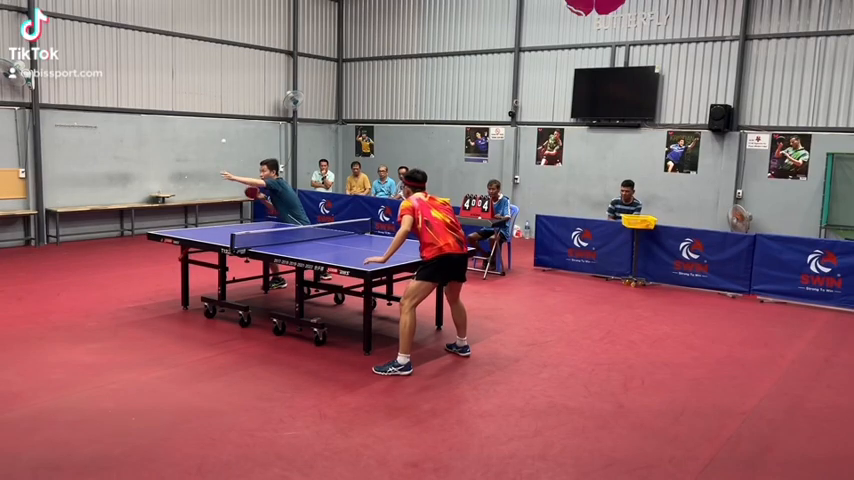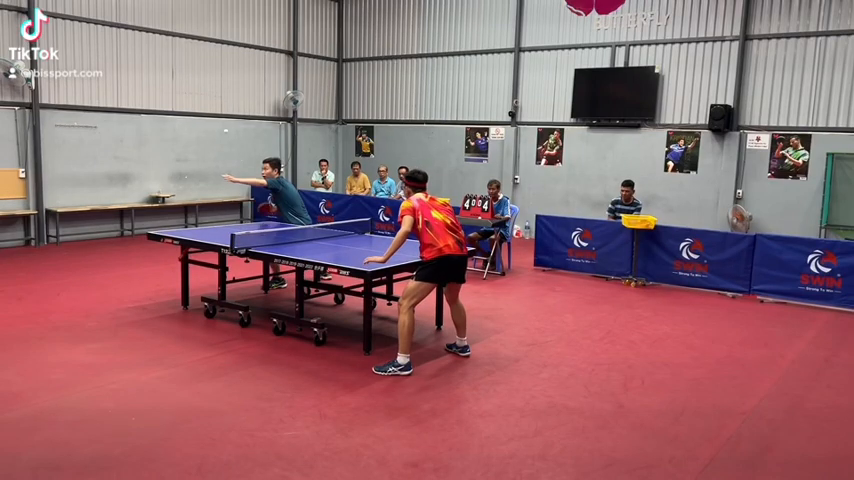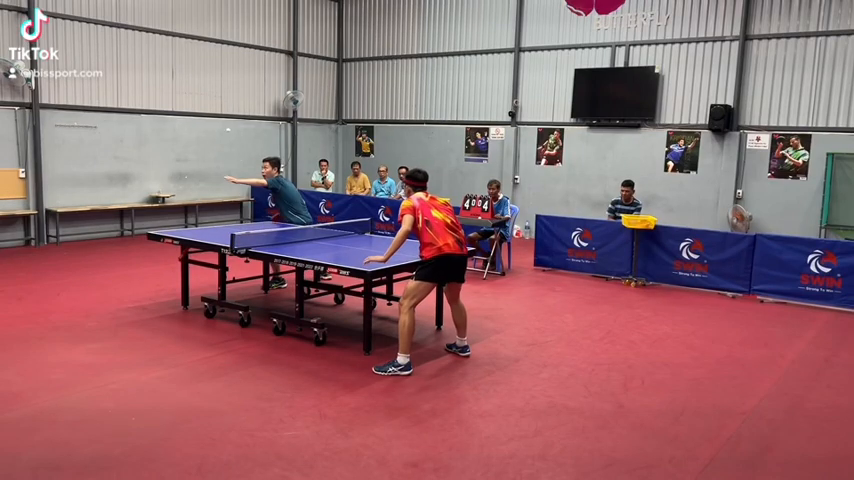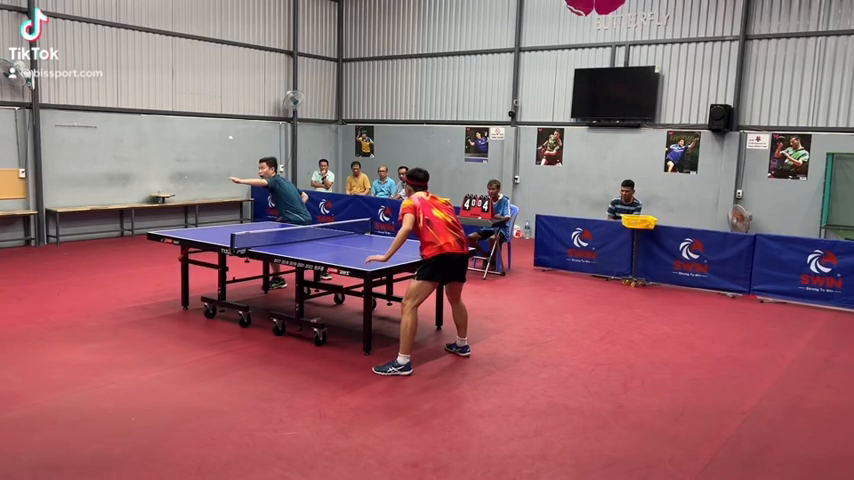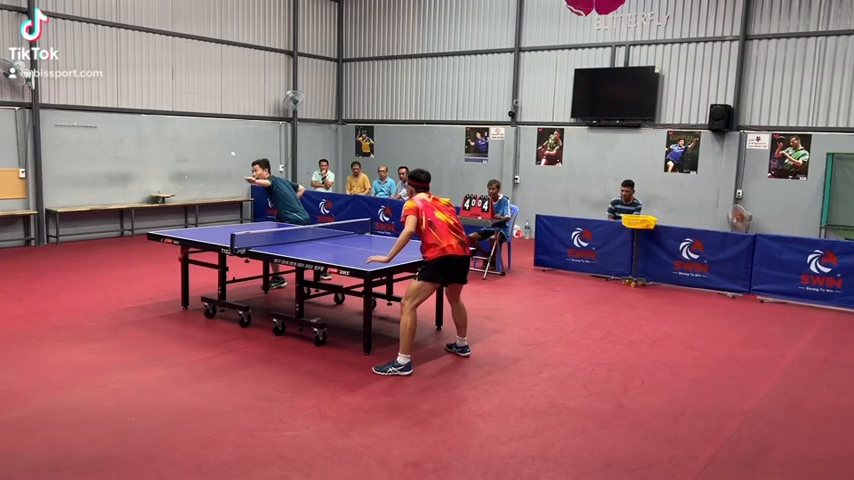
dt=0.1s
person 1, frame 1
left shoulder: (409, 203)
right shoulder: (442, 202)
left elbow: (405, 229)
left wrist: (384, 258)
left hip: (438, 256)
right hip: (460, 253)
left knee: (407, 304)
right knee: (453, 299)
left ankle: (403, 362)
right ankle: (462, 345)
person 1, frame 2
left shoulder: (410, 203)
right shoulder: (442, 202)
left elbow: (406, 230)
left wrist: (385, 257)
left hip: (438, 257)
right hip: (460, 254)
left knee: (405, 304)
right knee: (453, 299)
left ankle: (403, 362)
right ankle: (462, 344)
person 1, frame 3
left shoulder: (410, 203)
right shoulder: (442, 202)
left elbow: (406, 229)
left wrist: (385, 257)
left hip: (438, 256)
right hip: (460, 254)
left knee: (406, 304)
right knee: (454, 299)
left ankle: (403, 362)
right ankle: (462, 344)
person 1, frame 4
left shoulder: (411, 202)
right shoulder: (443, 201)
left elbow: (406, 228)
left wrist: (386, 256)
left hip: (439, 256)
right hip: (461, 253)
left knee: (409, 305)
right knee: (455, 299)
left ankle: (403, 362)
right ankle: (462, 344)
person 1, frame 5
left shoulder: (413, 203)
right shoulder: (445, 203)
left elbow: (409, 230)
left wrist: (388, 257)
left hip: (441, 257)
right hip: (462, 255)
left knee: (408, 305)
right knee: (454, 298)
left ankle: (403, 362)
right ankle: (462, 344)
person 2, frame 1
left shoulder: (276, 183)
right shoulder: (279, 186)
left elbow: (257, 182)
right elbow: (280, 208)
left wrist: (233, 178)
right wrist: (264, 199)
right hip: (302, 225)
left ankle: (278, 279)
person 2, frame 2
left shoulder: (277, 182)
right shoulder: (285, 184)
left elbow: (259, 182)
left wrist: (236, 179)
right wrist: (278, 209)
left hip: (297, 225)
right hip: (305, 223)
left ankle: (277, 279)
person 2, frame 3
left shoulder: (277, 181)
right shoulder: (285, 183)
left elbow: (260, 182)
right elbow: (302, 202)
left wrist: (237, 181)
left hip: (298, 224)
right hip: (306, 221)
left ankle: (278, 279)
person 2, frame 4
left shoulder: (275, 182)
right shoulder: (285, 182)
left elbow: (260, 182)
right elbow: (304, 196)
left wrist: (241, 181)
left hip: (296, 221)
right hip: (306, 220)
left ankle: (277, 279)
person 2, frame 5
left shoulder: (272, 181)
right shoulder: (281, 181)
left elbow: (266, 183)
right elbow: (301, 189)
left wrist: (255, 182)
left hip: (293, 221)
right hip: (304, 219)
left ankle: (277, 278)
